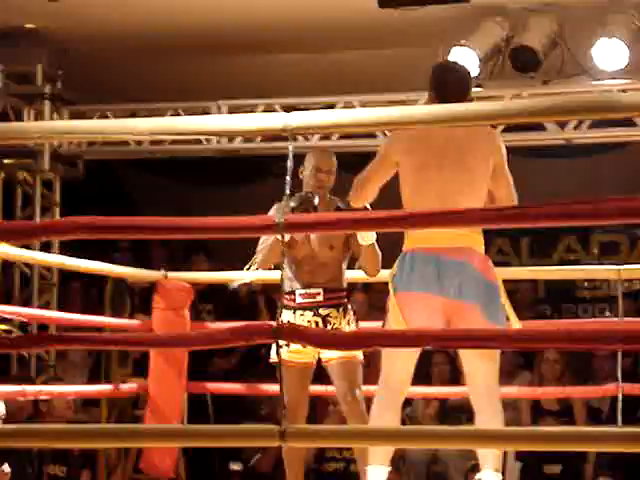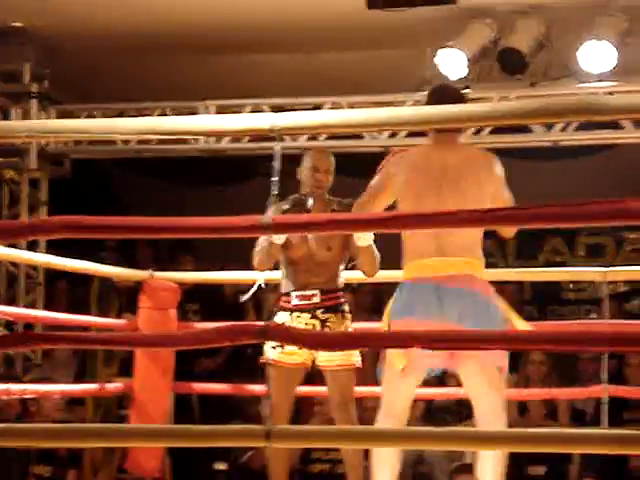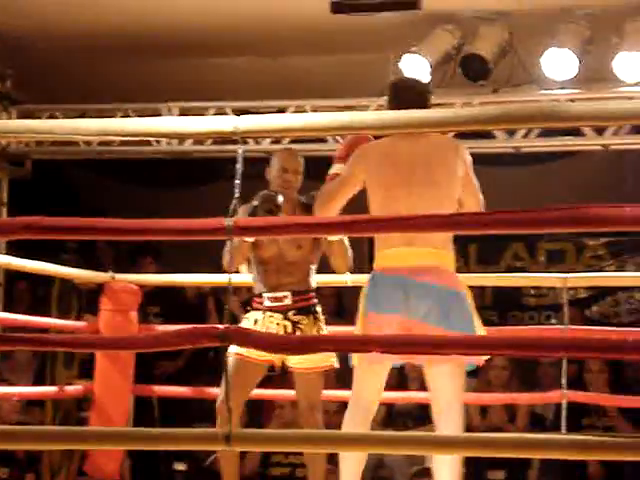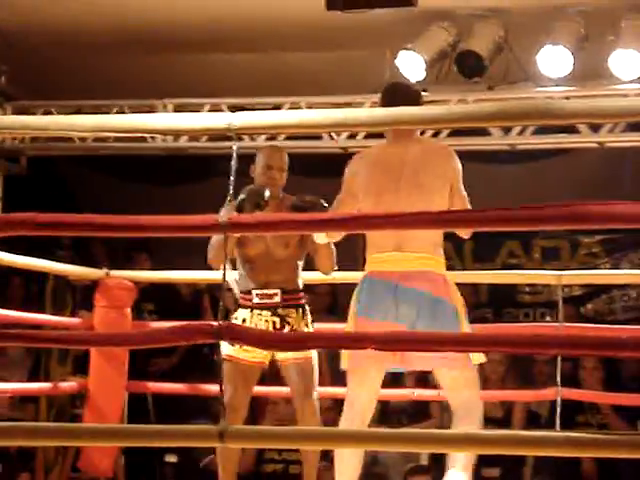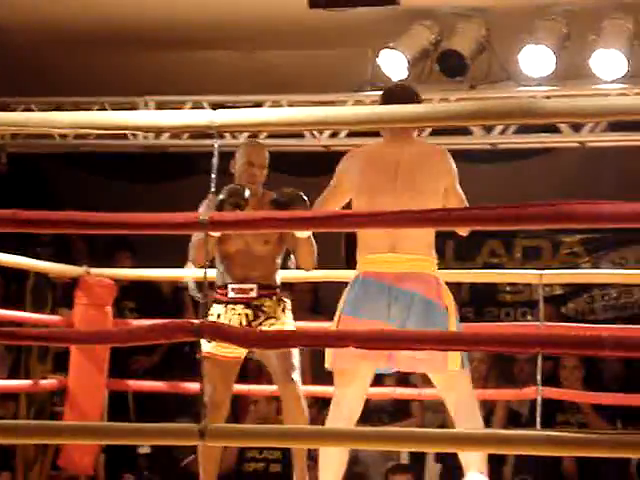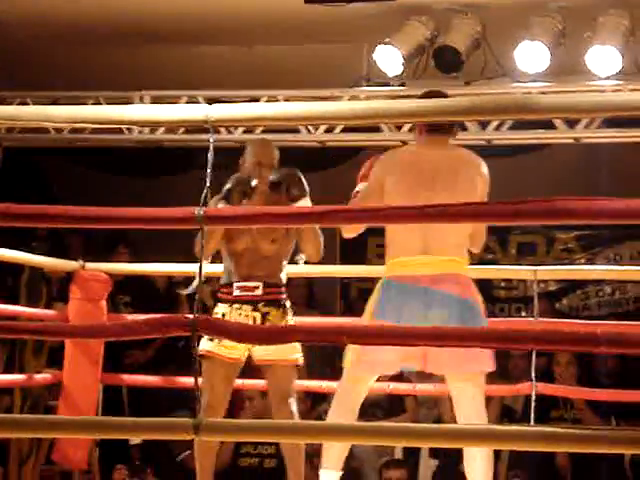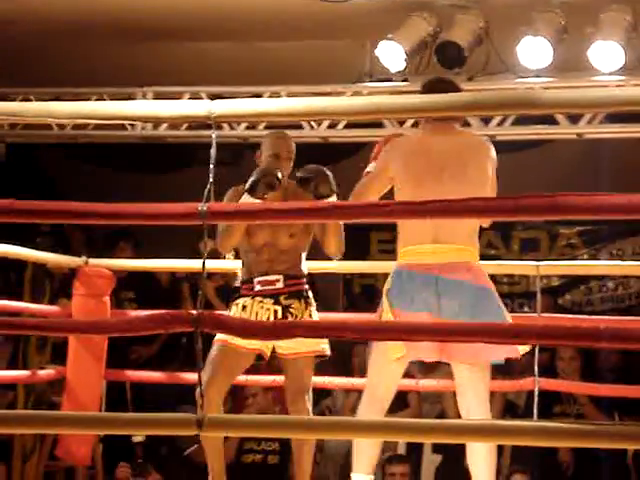
dt=0.2s
person 1, frame 1
left shoulder: (402, 137)
right shoulder: (489, 138)
left elbow: (356, 198)
right elbow: (507, 207)
left wrist: (385, 156)
left hip: (418, 268)
right hip: (468, 269)
left knee: (391, 386)
right knee: (485, 391)
person 1, frame 2
left shoulder: (401, 162)
right shoulder: (485, 162)
right elbow: (509, 226)
left wrist: (381, 178)
left hip: (415, 297)
right hip: (469, 296)
left knee: (391, 416)
right knee: (491, 413)
person 1, frame 3
left shoulder: (368, 153)
right shoulder: (454, 150)
left elbow: (321, 213)
right elbow: (476, 212)
left wrist: (340, 165)
left hip: (386, 287)
right hip: (438, 287)
left knee: (363, 404)
right knee: (447, 414)
person 1, frame 4
left shoulder: (361, 162)
right shoulder: (443, 156)
left elbow: (331, 232)
right elbow: (465, 227)
left hip: (376, 292)
right hip: (430, 291)
left knee: (356, 411)
right knee: (467, 401)
person 1, frame 5
left shoulder: (355, 158)
right shoulder: (439, 158)
left elbow: (318, 217)
right elbow: (462, 226)
left hip: (367, 293)
right hip: (422, 295)
left knee: (344, 411)
right knee: (465, 407)
person 1, frame 6
left shoulder: (390, 162)
right shoulder: (476, 167)
left elbow: (347, 227)
left wrist: (364, 186)
left hip: (398, 294)
right hip: (454, 298)
left knee: (350, 391)
right knee: (473, 415)
person 1, frame 7
left shoulder: (397, 148)
right shoulder: (483, 149)
left wrist: (375, 166)
left hip: (411, 284)
right hip: (465, 284)
left knee: (375, 396)
right knee: (475, 406)
person 2, frame 1
left shoulder: (345, 211)
right shoulder: (281, 210)
left elbow: (372, 269)
right elbow: (262, 262)
left wrist: (365, 229)
left hip: (335, 312)
right hip: (294, 314)
left knee: (350, 396)
right knee: (295, 411)
person 2, frame 2
left shoulder: (343, 213)
right shoulder: (279, 211)
left elbow: (370, 270)
right elbow: (259, 263)
left hip: (331, 314)
right hip: (289, 316)
left knee: (343, 409)
right knee: (277, 412)
person 2, frame 3
left shoulder: (313, 211)
right shoulder: (247, 212)
left elbow: (343, 266)
right elbow: (229, 264)
left hip: (303, 316)
right hip: (260, 318)
left knee: (310, 414)
right knee: (227, 404)
person 2, frame 4
left shoulder: (299, 210)
right shoulder: (233, 208)
left elbow: (328, 267)
right elbow: (214, 260)
right wrist: (240, 216)
left hip: (291, 312)
right hip: (248, 315)
left knee: (305, 398)
right knee: (234, 408)
person 2, frame 5
left shoulder: (280, 207)
right shoulder: (211, 205)
left elbow: (308, 263)
right elbow: (196, 258)
right wrist: (219, 216)
left hip: (268, 307)
right hip: (225, 309)
left knee: (288, 386)
right knee: (215, 407)
person 2, frame 6
left shoulder: (288, 202)
right shoulder: (220, 201)
left elbow: (313, 252)
right elbow: (203, 249)
left wrist: (303, 199)
right wrist: (230, 201)
left hip: (274, 310)
right hip: (230, 309)
left knee: (283, 405)
right knee: (211, 406)
person 2, frame 7
left shoulder: (305, 195)
right shoulder: (236, 195)
left elbow: (335, 249)
right elbow: (223, 246)
left wrist: (328, 197)
right wrist: (251, 196)
left hip: (295, 301)
right hip: (250, 304)
left knee: (299, 399)
right knee: (210, 389)
